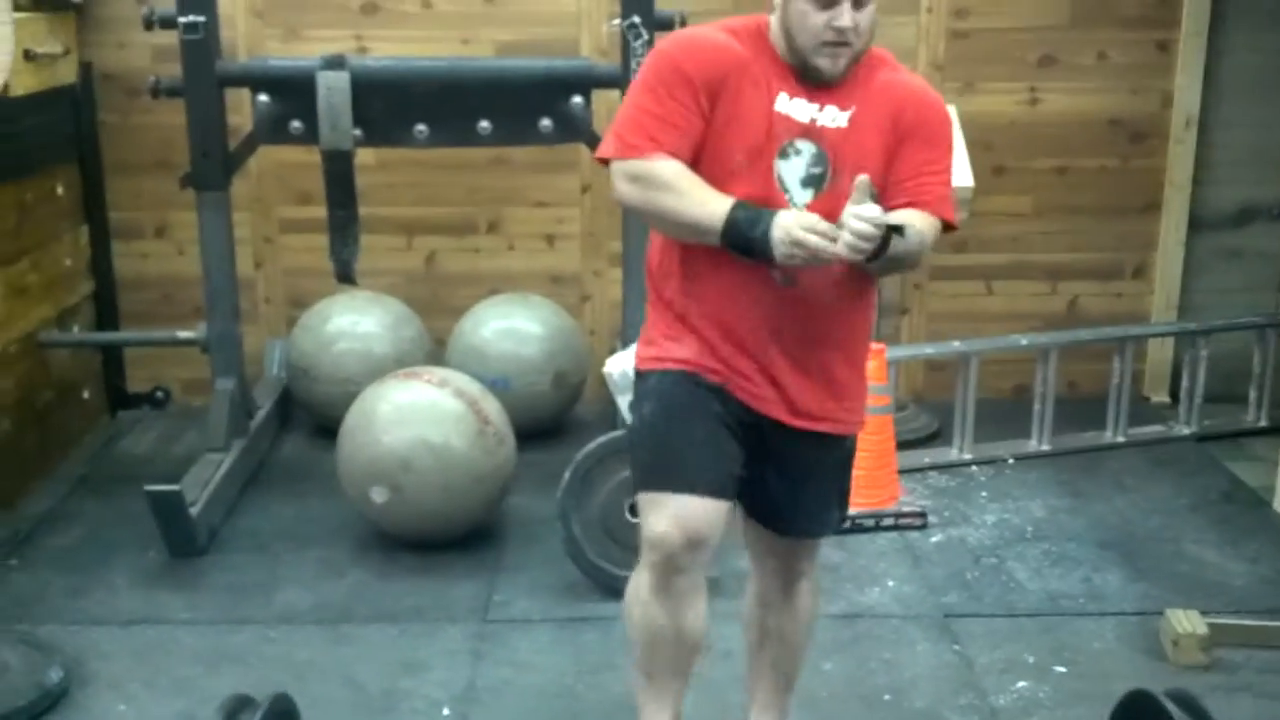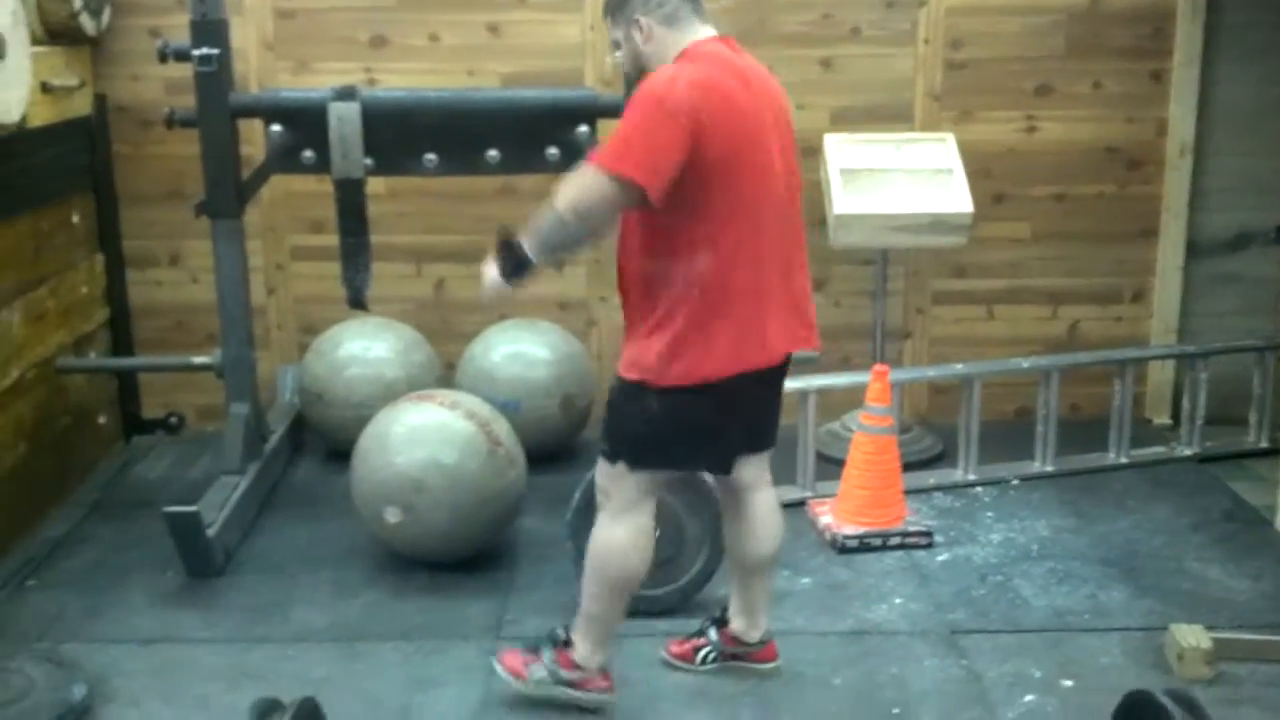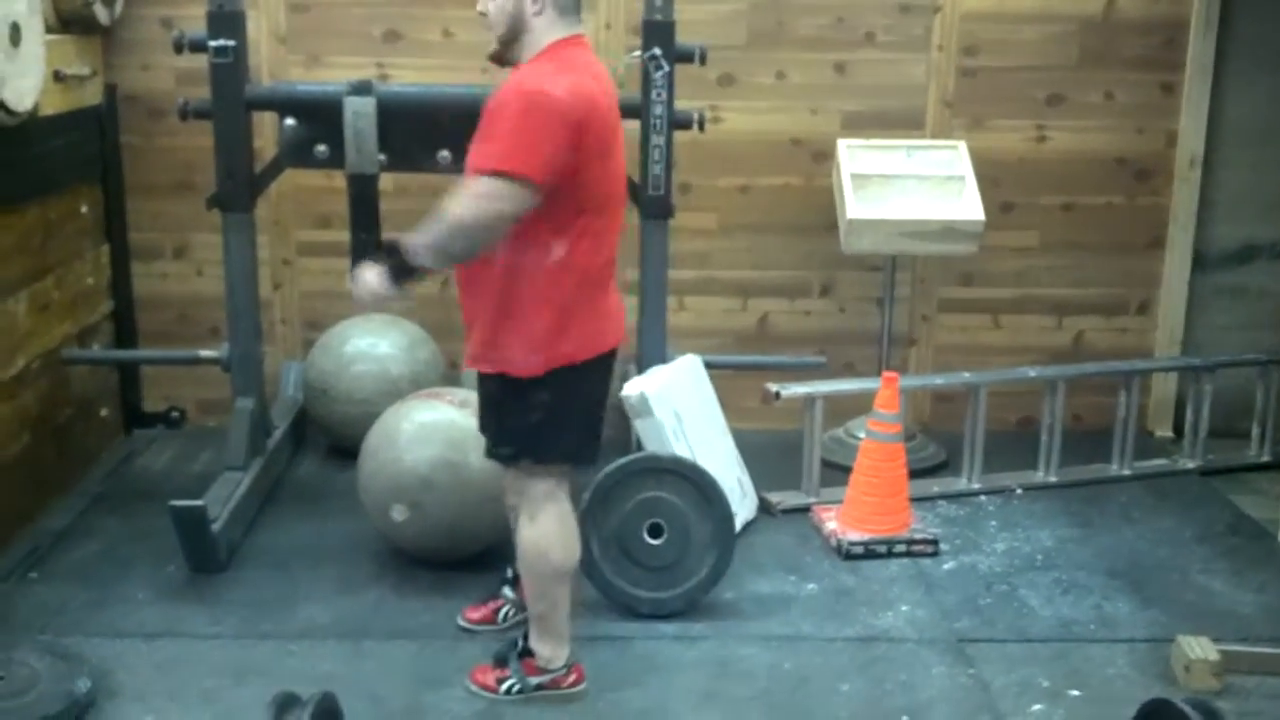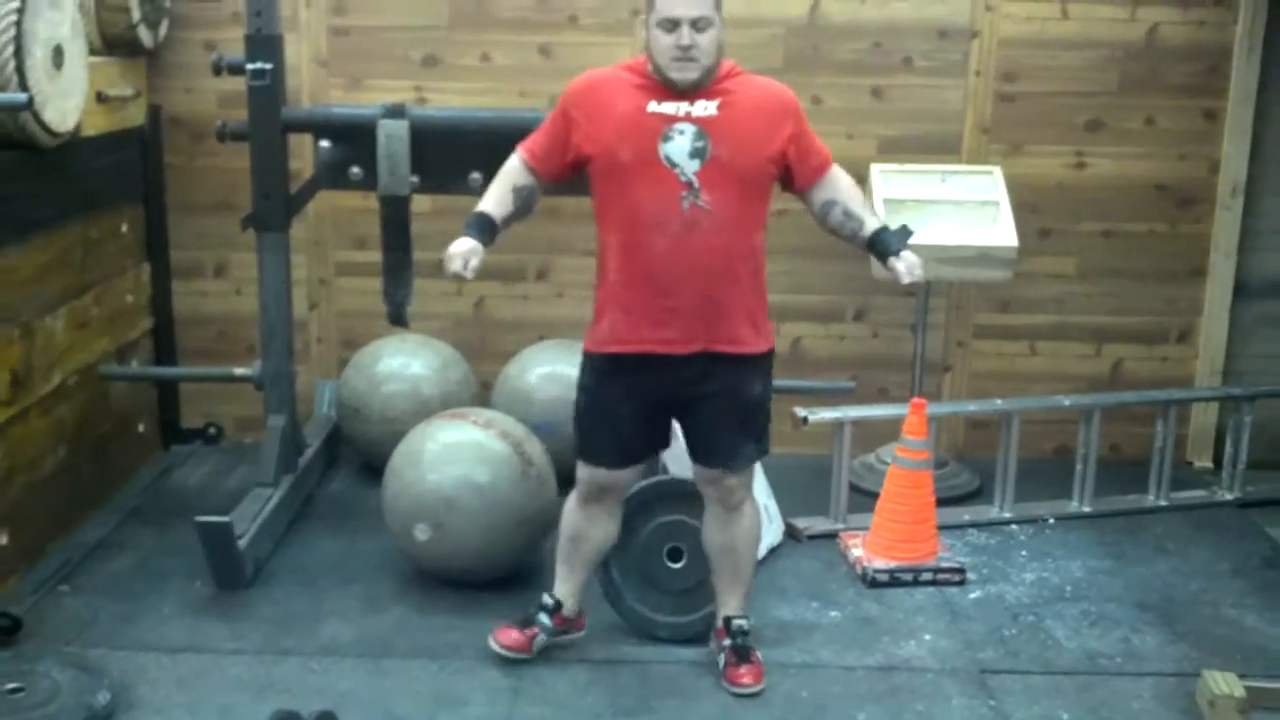
dt=1s
person 1, frame 1
left shoulder: (912, 104)
right shoulder: (697, 59)
left elbow: (922, 233)
right elbow: (636, 176)
left wrist: (882, 237)
right wrist: (759, 231)
left hip: (818, 386)
right hip: (694, 359)
left knee: (787, 560)
right knee: (676, 535)
person 1, frame 2
left shoulder: (677, 92)
right shoulder: (749, 78)
left elbow: (596, 194)
left wrist: (517, 256)
left hip: (695, 342)
right hip: (764, 327)
left knee: (623, 490)
right knee: (747, 475)
left ankle: (581, 660)
right ankle: (747, 630)
person 1, frame 3
left shoulder: (541, 93)
right shoulder: (572, 70)
left elbow: (485, 205)
left wrist: (398, 263)
left hip: (548, 334)
right hip: (561, 323)
left knee: (537, 488)
right knee: (521, 473)
left ankle: (549, 658)
right ankle: (531, 589)
person 1, frame 4
left shoulder: (772, 104)
right shoulder: (593, 95)
left elbow: (825, 184)
right elbow: (528, 170)
left wrist: (885, 241)
right wrist: (478, 229)
left hip: (733, 346)
right hip: (624, 343)
left knee: (729, 489)
right knee: (599, 483)
left ankle: (731, 625)
right ankle: (559, 608)
